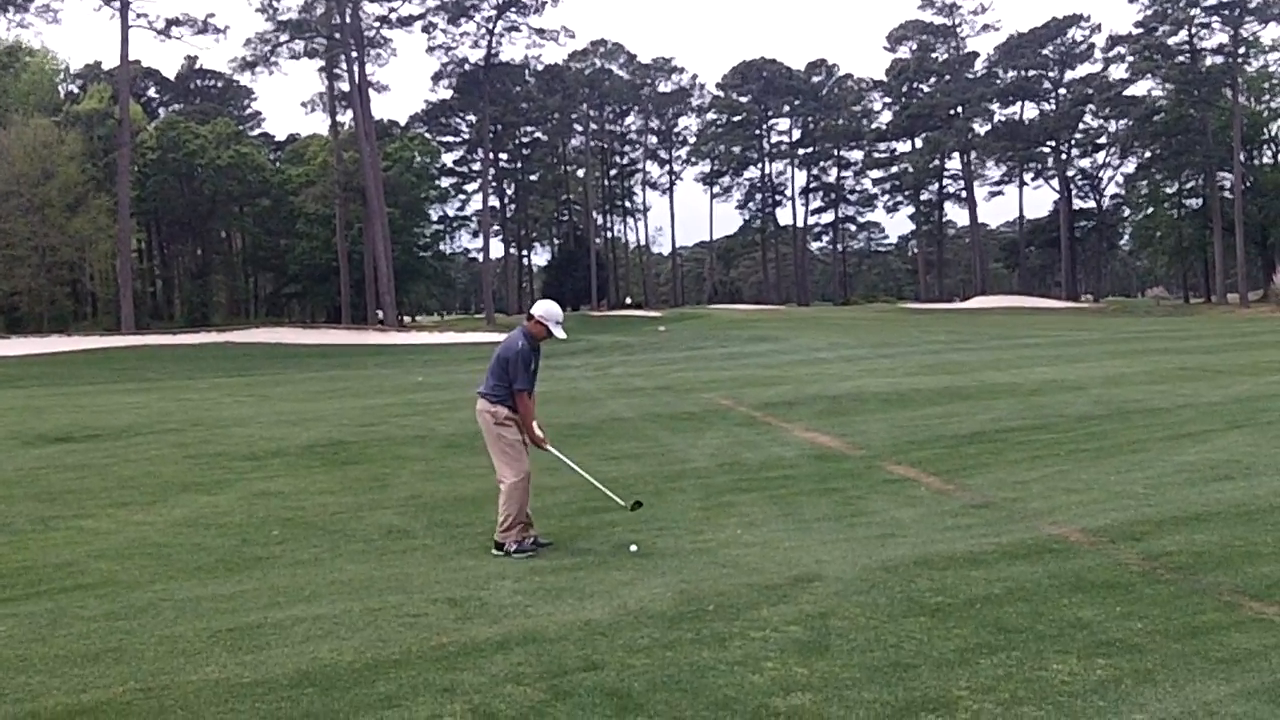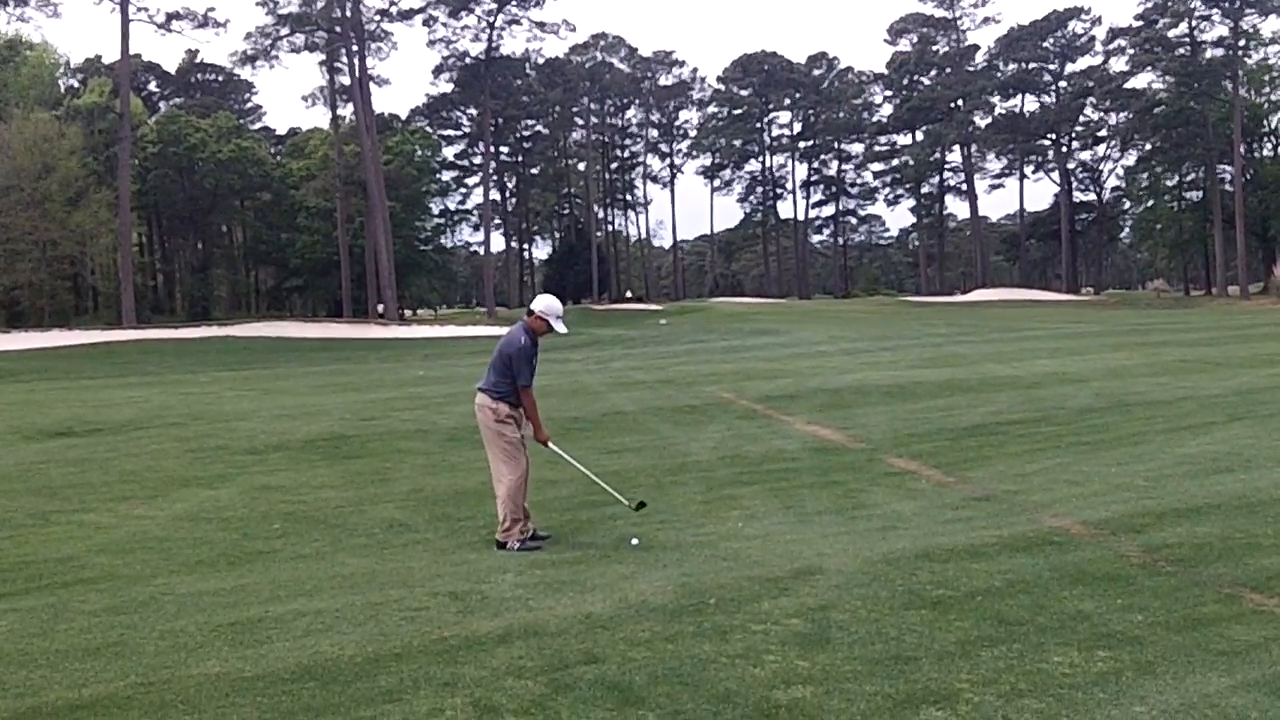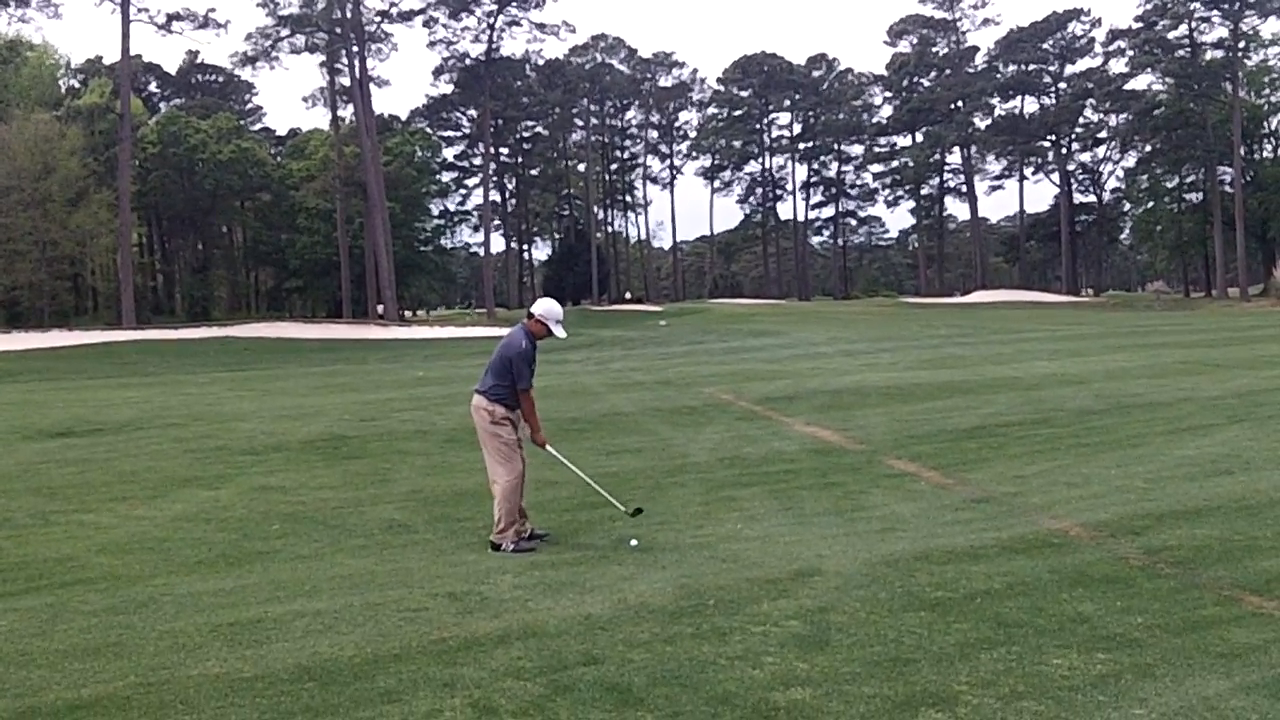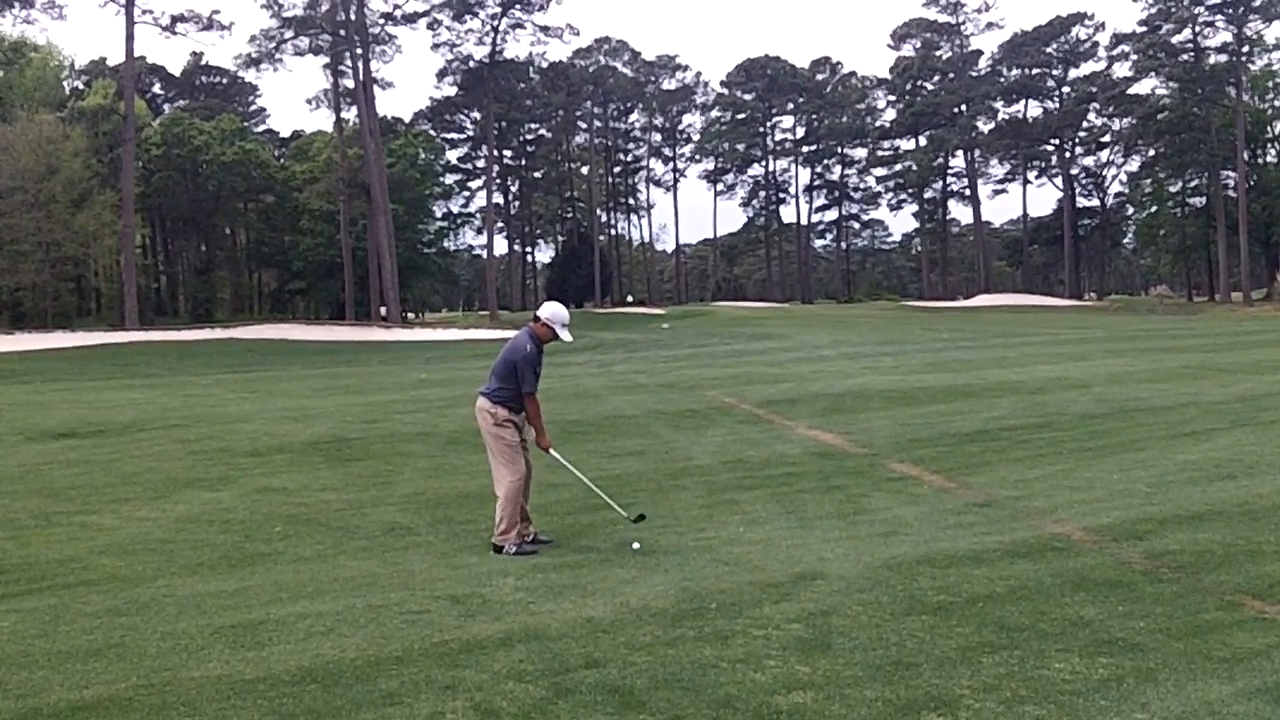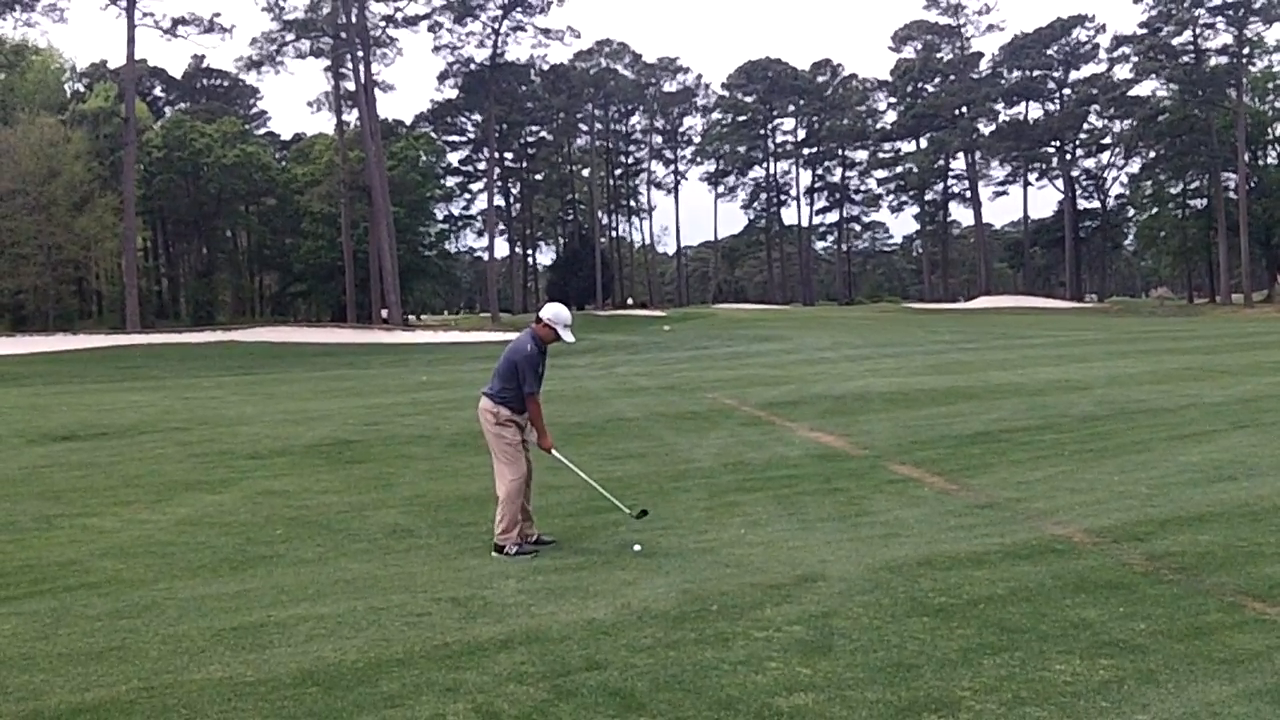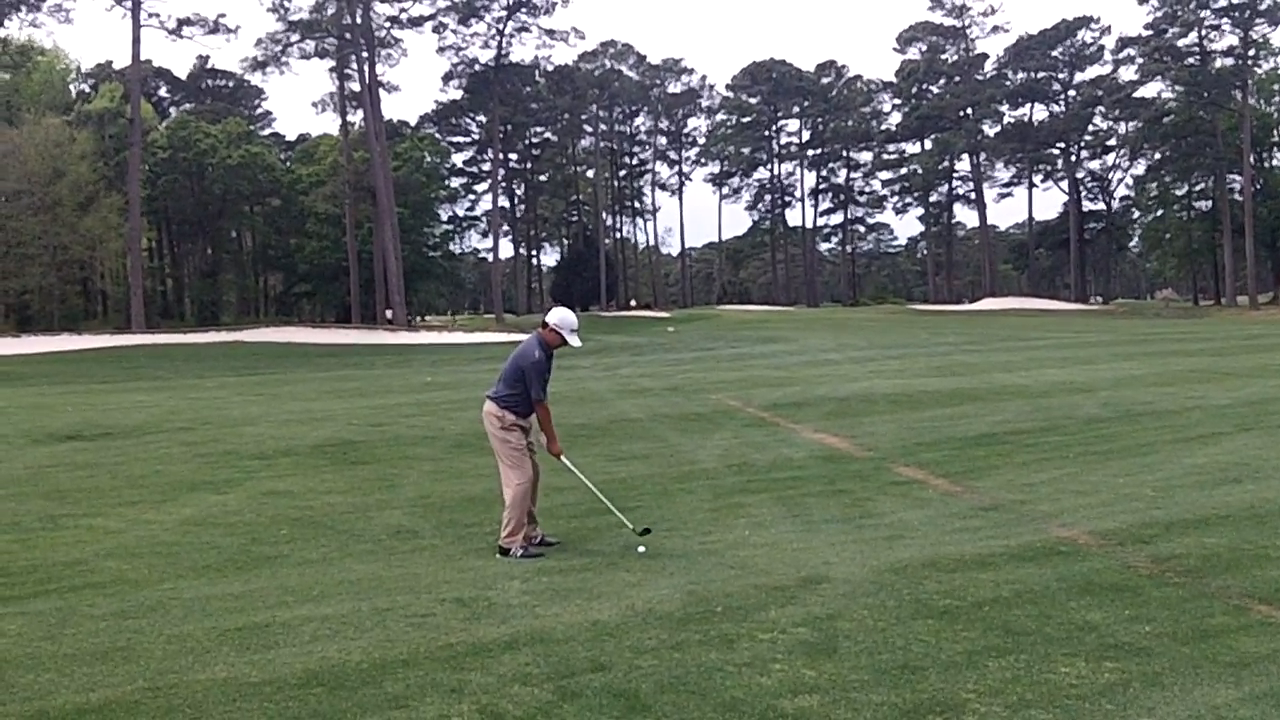
dt=0.5s
person 1, frame 1
left shoulder: (531, 344)
right shoulder: (518, 347)
left elbow: (528, 391)
right elbow: (520, 395)
left wrist: (534, 424)
right wrist: (531, 433)
left hip: (508, 412)
right hip: (496, 412)
left knee: (522, 473)
right knee: (515, 473)
left ankle: (523, 533)
right ankle: (505, 540)
person 1, frame 2
left shoulder: (527, 337)
right shoulder: (520, 343)
left elbow: (524, 388)
right elbow: (525, 391)
left wrist: (531, 422)
right wrist: (538, 429)
left hip: (504, 407)
right hip: (495, 408)
left knee: (519, 469)
right knee: (511, 472)
left ankle: (522, 528)
right ankle: (508, 537)
person 1, frame 3
left shoulder: (523, 338)
right shoulder: (521, 347)
left elbow: (522, 391)
right elbow: (524, 394)
left wrist: (529, 423)
right wrist: (536, 431)
left hip: (501, 409)
right hip: (492, 410)
left knee: (516, 469)
right knee: (508, 473)
left ankle: (519, 527)
right ankle: (503, 539)
person 1, frame 4
left shoulder: (532, 342)
right shoulder: (525, 350)
left elbow: (528, 394)
right elbow: (530, 397)
left wrist: (533, 427)
right wrist: (541, 435)
left hip: (509, 412)
right hip: (496, 413)
left knee: (523, 472)
right knee: (512, 475)
left ankle: (523, 531)
right ankle: (504, 541)
person 1, frame 5
left shoulder: (535, 344)
right shoulder: (527, 351)
left elbow: (531, 395)
right elbow: (531, 397)
left wrist: (536, 428)
right wrist: (542, 434)
left hip: (511, 413)
right hip: (498, 414)
left knee: (523, 473)
right knee: (513, 475)
left ankle: (525, 532)
right ankle: (504, 541)
person 1, frame 6
left shoulder: (541, 348)
right shoulder: (534, 356)
left elbow: (538, 400)
right elbow: (540, 403)
left wrist: (547, 435)
right wrist: (552, 440)
left hip: (515, 416)
right hip: (502, 417)
left knee: (530, 474)
right knee: (519, 478)
left ankle: (529, 533)
right ankle: (510, 544)
